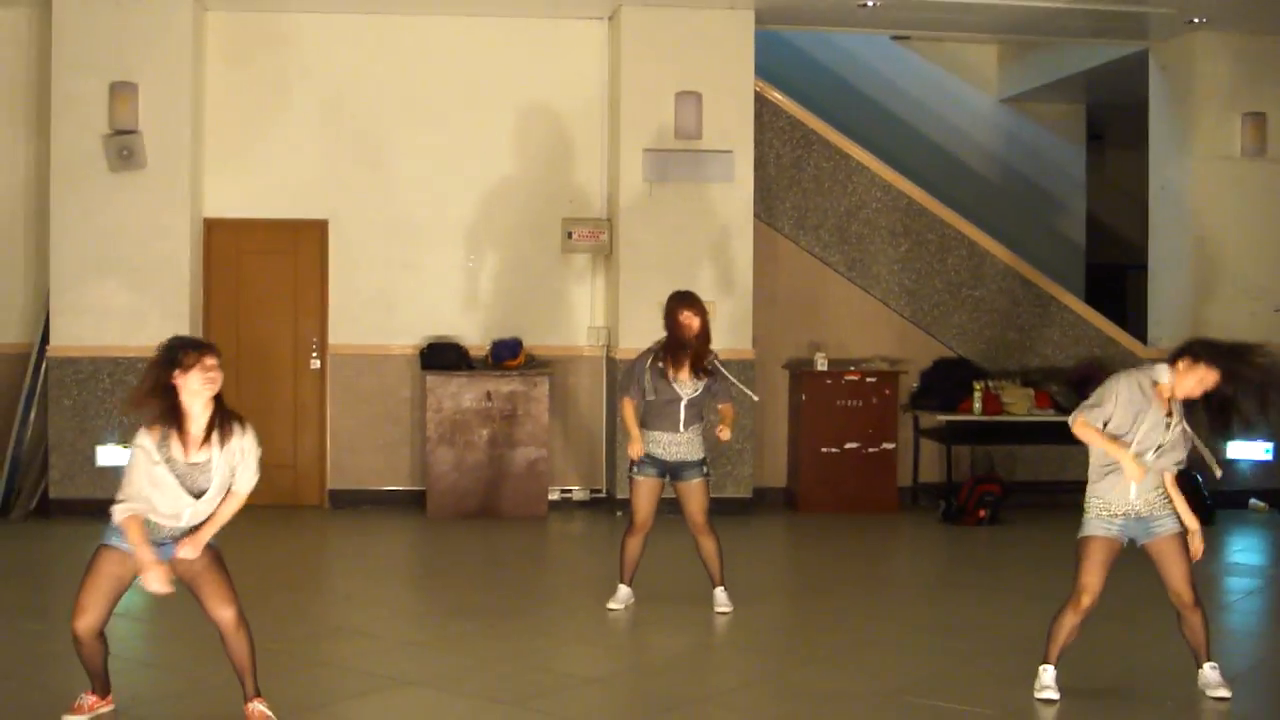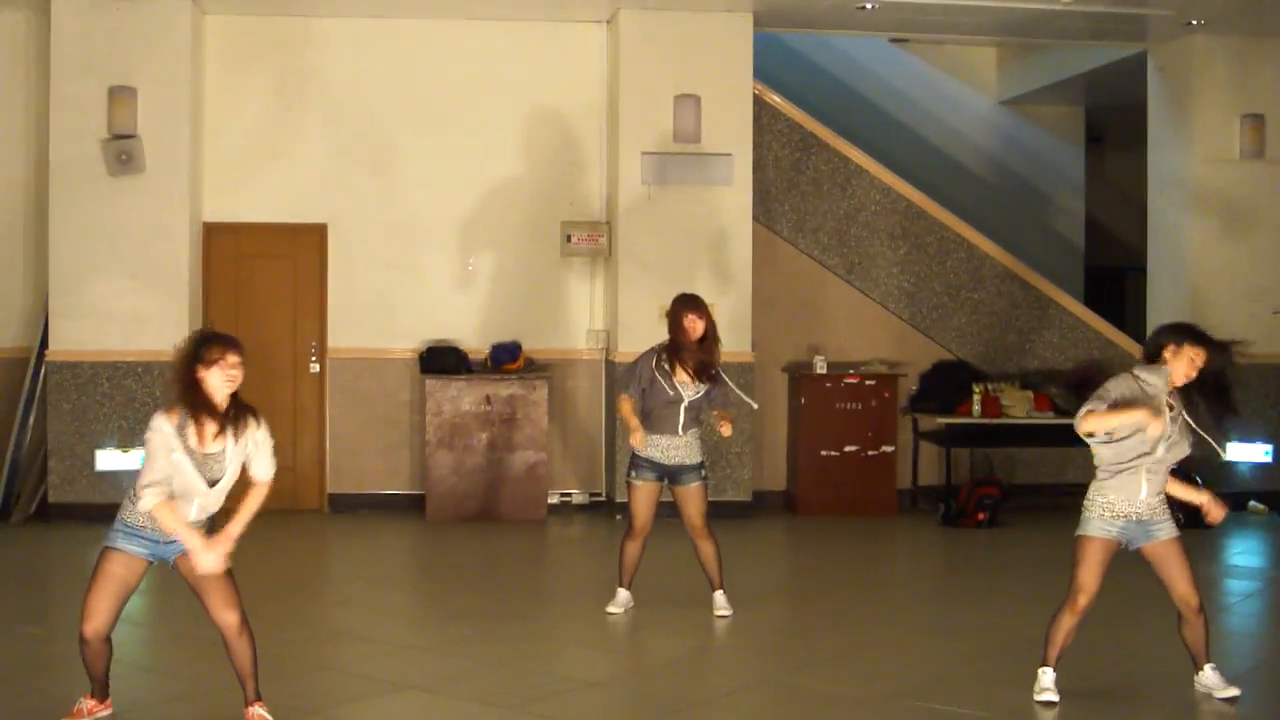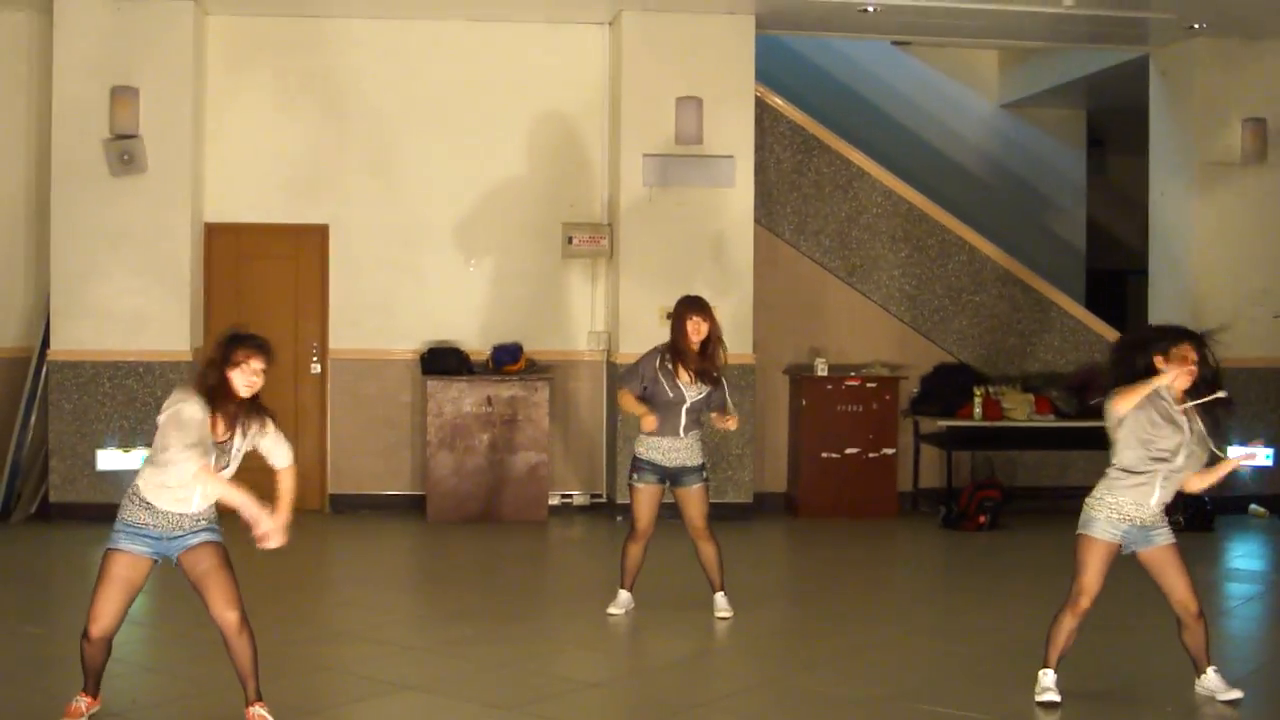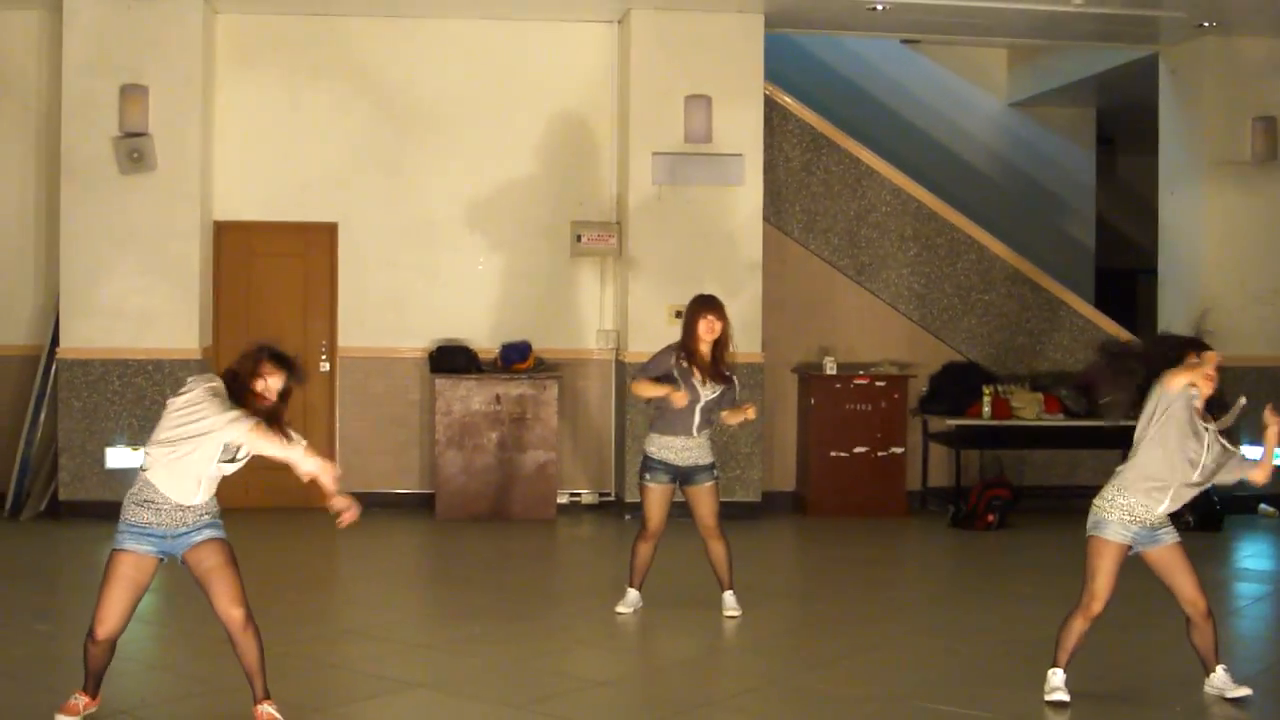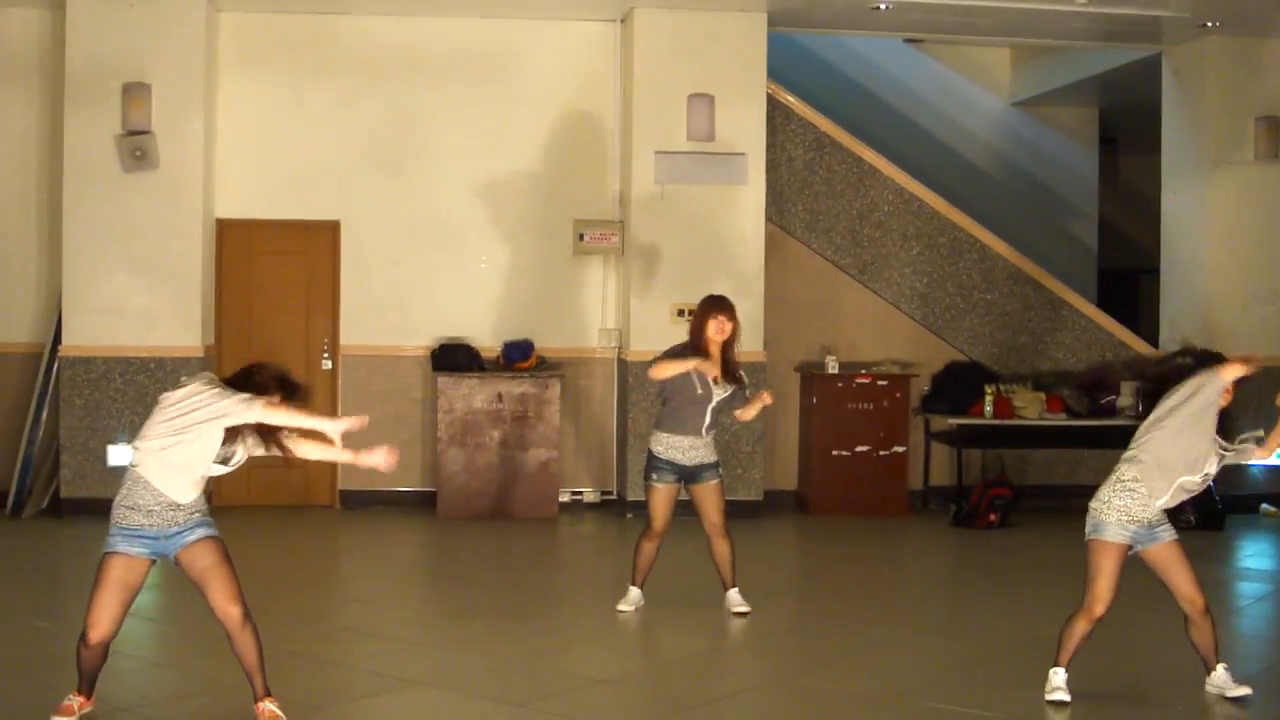
dt=0.1s
person 1, frame 1
left shoulder: (237, 434)
right shoulder: (151, 442)
left elbow: (243, 487)
right elbow: (129, 509)
left wrist: (203, 536)
right wrist: (147, 560)
left hip: (191, 534)
right hip: (137, 532)
left knee: (228, 613)
right knee: (83, 625)
person 1, frame 2
left shoulder: (247, 424)
right shoulder: (166, 427)
left elbow: (263, 479)
right elbow: (153, 498)
left wrist: (230, 533)
right wrist: (197, 547)
left hip: (194, 527)
right hip: (139, 527)
left knee: (231, 617)
right knee: (92, 629)
person 1, frame 3
left shoulder: (254, 421)
right shoulder: (186, 407)
left elbow: (284, 462)
right elbow: (193, 465)
left wrist: (281, 516)
right wrist: (256, 508)
left hip: (196, 526)
right hip: (142, 522)
left knee: (232, 616)
right knee: (98, 629)
person 1, frame 4
left shoulder: (259, 423)
right shoulder: (204, 397)
left elbow: (293, 443)
right elbow: (236, 427)
left wrist: (334, 492)
right wrist: (303, 460)
left hip: (200, 520)
right hip: (144, 519)
left knee: (236, 615)
right knee: (105, 630)
person 1, frame 5
left shoulder: (242, 427)
right shoulder: (204, 395)
left elbow: (290, 443)
right elbow: (259, 408)
left wrist: (358, 456)
right wrist: (327, 423)
left hip: (188, 520)
right hip: (135, 520)
left knee: (234, 613)
right knee: (96, 634)
person 2, frame 1
left shoulder: (1180, 422)
right shoulder: (1126, 386)
left elbow: (1166, 477)
right elbow: (1079, 424)
left wrist: (1191, 522)
right wrist: (1125, 455)
left hip: (1156, 512)
right hip: (1106, 510)
left knee: (1186, 598)
right knee: (1083, 599)
left ankle: (1208, 671)
right ankle: (1048, 672)
person 2, frame 2
left shoulder: (1179, 415)
right shoulder: (1129, 386)
right elbow: (1084, 424)
left wrist: (1201, 498)
right wrist: (1141, 413)
left hip: (1152, 516)
right hip: (1106, 510)
left knee: (1190, 601)
right knee: (1080, 599)
left ankle: (1205, 672)
right ankle: (1046, 674)
person 2, frame 3
left shoulder: (1194, 424)
right shoulder: (1146, 395)
left elbow: (1189, 483)
right elbow: (1117, 405)
left wrist: (1231, 464)
right wrist: (1165, 377)
left hip: (1153, 521)
right hip: (1109, 510)
left knee: (1190, 606)
right knee: (1082, 600)
left ankle: (1207, 676)
right ankle: (1048, 675)
person 2, frame 4
left shoulder: (1214, 439)
right shoulder: (1172, 400)
left elbow: (1258, 475)
right elbow: (1171, 379)
left wrist: (1271, 432)
right wrist: (1197, 366)
left hip: (1157, 521)
right hip: (1118, 509)
left knee: (1198, 605)
right knee: (1093, 604)
left ankle: (1216, 676)
right ankle: (1056, 676)
person 2, frame 5
left shoulder: (1213, 443)
right shoulder: (1193, 398)
right elbow: (1230, 368)
right wrist: (1237, 368)
left hip: (1153, 519)
right hip: (1117, 509)
left knee: (1197, 603)
right knee: (1095, 607)
left ankle: (1217, 675)
right ankle: (1057, 675)
person 3, frame 1
left shoulder: (710, 363)
right shoulder: (651, 360)
left elbow: (723, 405)
right elbow: (628, 400)
left wrist: (726, 424)
right wrist: (634, 436)
left hip: (690, 454)
right hip: (651, 451)
left knee: (701, 526)
right knee: (639, 525)
left ankle: (719, 590)
right ankle: (625, 589)
person 3, frame 2
left shoulder: (710, 366)
right shoulder: (654, 359)
left elbow: (718, 409)
right elbow: (624, 396)
left wrist: (724, 423)
right wrist: (634, 426)
left hip: (689, 457)
right hip: (648, 455)
left knee: (699, 529)
right knee: (638, 528)
left ankle: (719, 594)
right ankle: (623, 593)
person 3, frame 3
left shoulder: (711, 370)
right shoulder: (656, 360)
left elbow: (715, 412)
right elbow: (624, 393)
left wrist: (726, 419)
right wrist: (643, 412)
left hip: (689, 459)
right hip: (649, 457)
left knee: (700, 530)
right knee: (640, 531)
left ankle: (719, 595)
right ankle: (624, 594)
person 3, frame 4
left shoulder: (722, 369)
right shoulder: (672, 356)
left elbow: (726, 414)
right elbow: (637, 385)
left wrist: (744, 412)
right wrist: (668, 390)
left hip: (699, 458)
right hip: (660, 454)
left knee: (711, 529)
right knee: (651, 530)
left ankle: (728, 594)
right ankle: (633, 593)
person 3, frame 5
left shoulder: (731, 369)
right shoulder: (684, 353)
left elbow: (742, 412)
right elbow: (654, 371)
left wrist: (759, 402)
right wrist: (697, 362)
left hip: (704, 457)
right hip: (666, 453)
left knee: (717, 527)
right knee: (656, 529)
left ankle: (732, 592)
right ankle: (635, 591)
